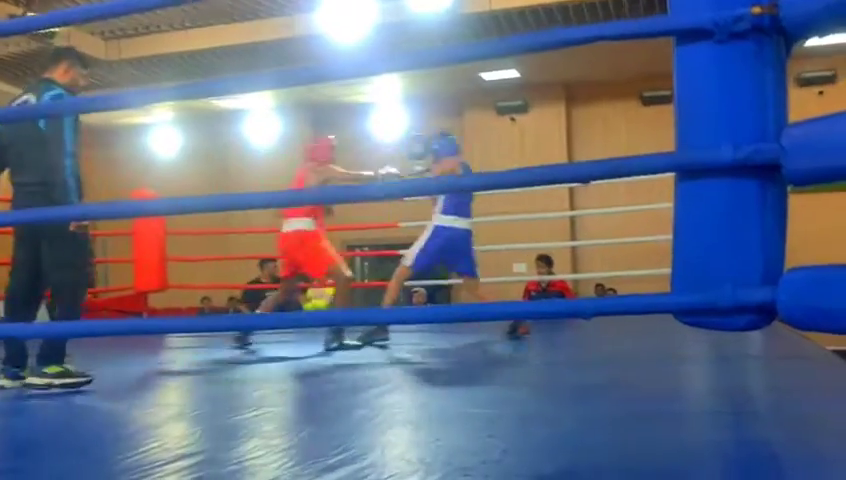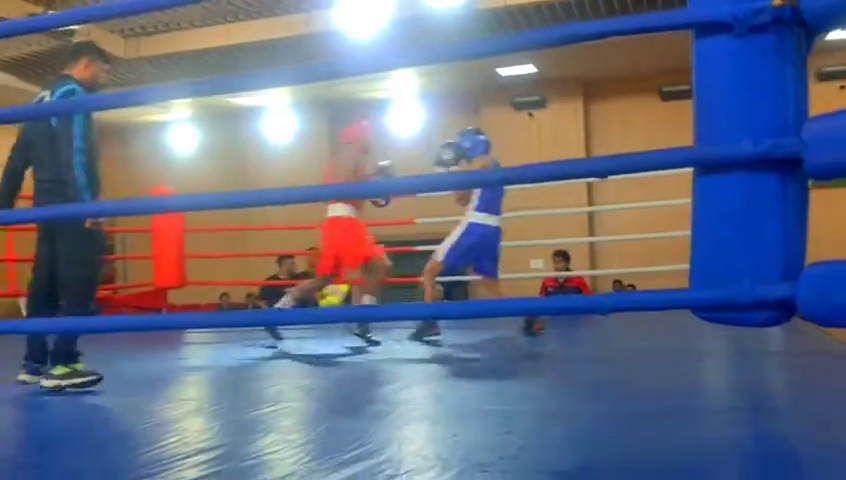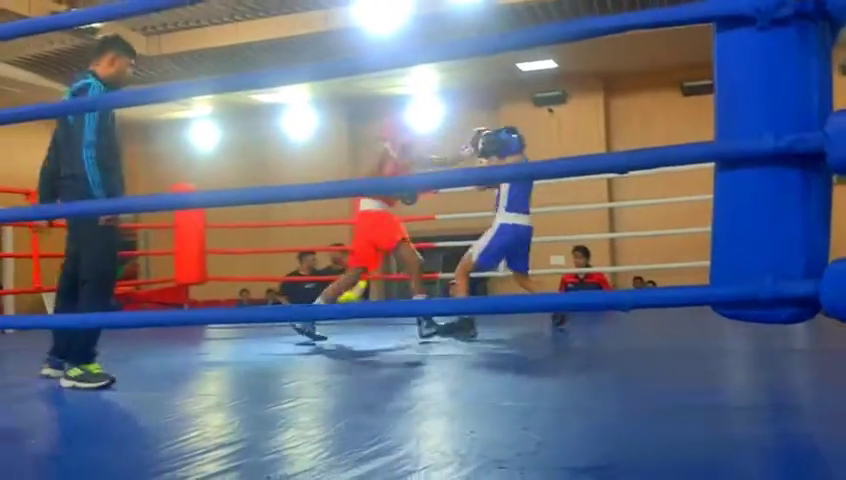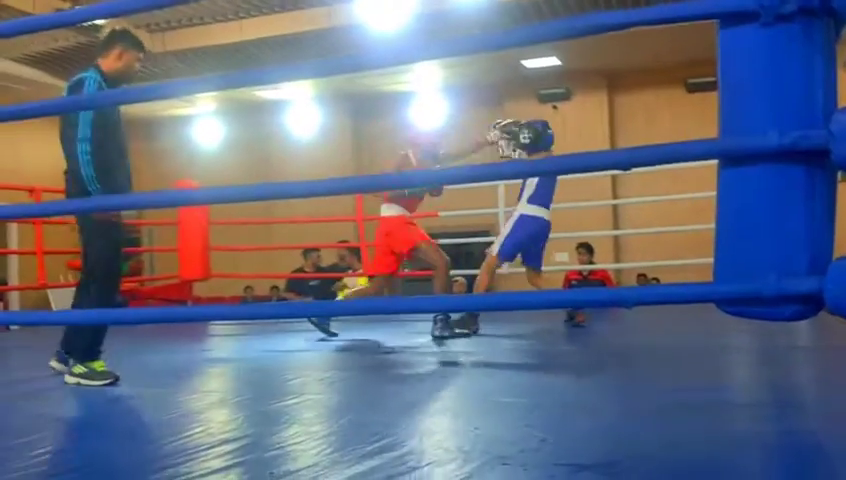
dt=0.1s
person 1, frame 1
right shoulder: (58, 99)
right elbow: (64, 158)
right wrist: (74, 209)
right hip: (55, 209)
right knee: (69, 283)
right ankle: (51, 363)
person 1, frame 2
left shoulder: (42, 100)
right shoulder: (73, 95)
right elbow: (75, 154)
right wrist: (89, 204)
left hip: (47, 203)
right hip: (71, 206)
left knee: (46, 284)
right knee: (79, 282)
left ankle: (35, 362)
right ankle: (60, 363)
person 1, frame 3
left shoulder: (79, 92)
right shoulder: (92, 90)
left elbow: (54, 154)
right elbow: (87, 150)
left wrist: (46, 202)
right wrist: (104, 202)
left hip: (83, 202)
right hip: (93, 204)
left knee: (76, 281)
right knee: (99, 281)
left ankle: (59, 357)
right ankle: (78, 363)
person 1, frame 4
left shoulder: (93, 86)
right shoulder: (91, 84)
right elbow: (82, 144)
right wrist: (99, 196)
left hip: (96, 198)
right hip: (97, 198)
left knee: (96, 277)
right knee: (103, 278)
left ankle: (68, 350)
right ankle: (82, 360)
person 2, frame 1
left shoulder: (303, 172)
right shoulder: (320, 170)
right elbow: (359, 177)
right wrist: (383, 172)
left hip: (289, 235)
right hip: (303, 234)
left knee: (287, 289)
right knee: (344, 279)
right ankle: (334, 335)
person 2, frame 2
right shoulder: (354, 157)
left hip: (340, 223)
right hip: (344, 222)
left knee: (323, 279)
right knee: (381, 266)
right ankle: (362, 322)
person 2, frame 3
left shoulder: (404, 158)
right shoulder: (384, 153)
left hip: (380, 216)
right hip: (372, 215)
left knee: (354, 275)
right knee: (413, 261)
left ankle: (306, 319)
right ankle: (424, 320)
person 2, frame 4
left shoulder: (428, 160)
right shoulder: (405, 159)
right elbow: (386, 193)
right wrist: (416, 188)
left hip: (401, 222)
right hip: (394, 221)
left knee: (379, 285)
right knee: (441, 262)
right ankle: (441, 322)
person 3, frame 1
left shoulder: (449, 164)
right shoulder: (465, 168)
left hip: (442, 230)
right hip: (463, 232)
left knee: (399, 277)
right knee: (473, 288)
left ankle: (381, 327)
person 3, frame 2
left shoulder: (481, 162)
right shoulder: (492, 166)
left elbow: (460, 197)
left wrist: (454, 167)
left hip: (475, 226)
right hip: (492, 230)
left knee: (430, 271)
right knee: (491, 285)
left ankle: (429, 321)
person 3, frame 3
left shoulder: (513, 161)
right shoulder: (519, 163)
left elbow: (481, 184)
left wrist: (482, 155)
left hip: (506, 227)
right hip: (523, 229)
left knee: (462, 270)
right knee: (523, 279)
left ankle: (466, 322)
person 3, frame 4
left shoulder: (542, 156)
right shoulder: (543, 159)
right wrist: (504, 144)
left hip: (526, 218)
right hip: (542, 223)
left knee: (488, 266)
right knee: (534, 276)
left ankle: (472, 315)
